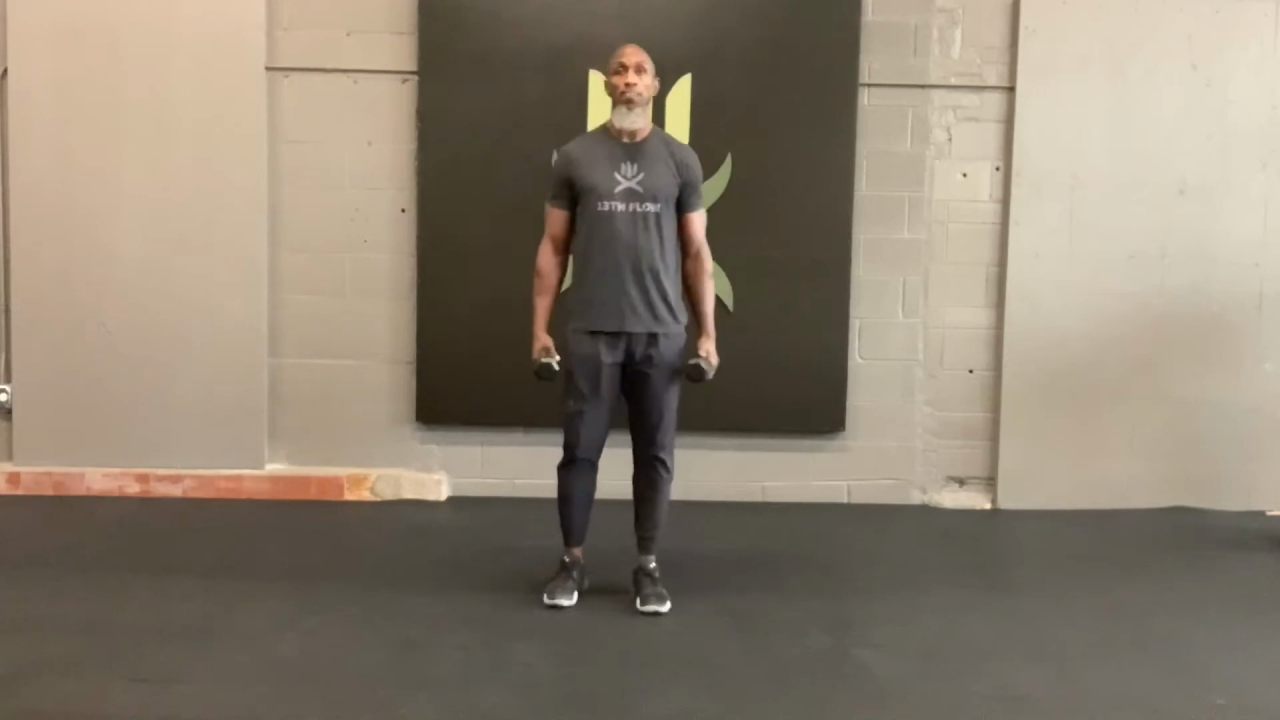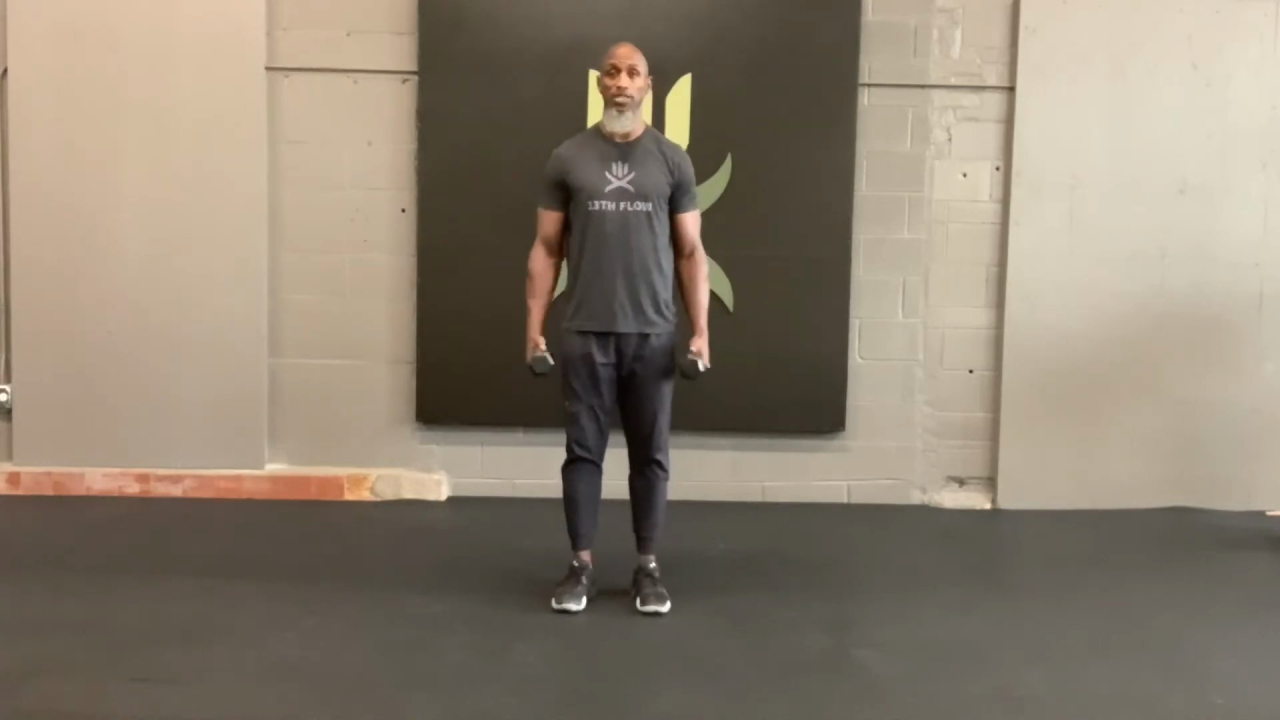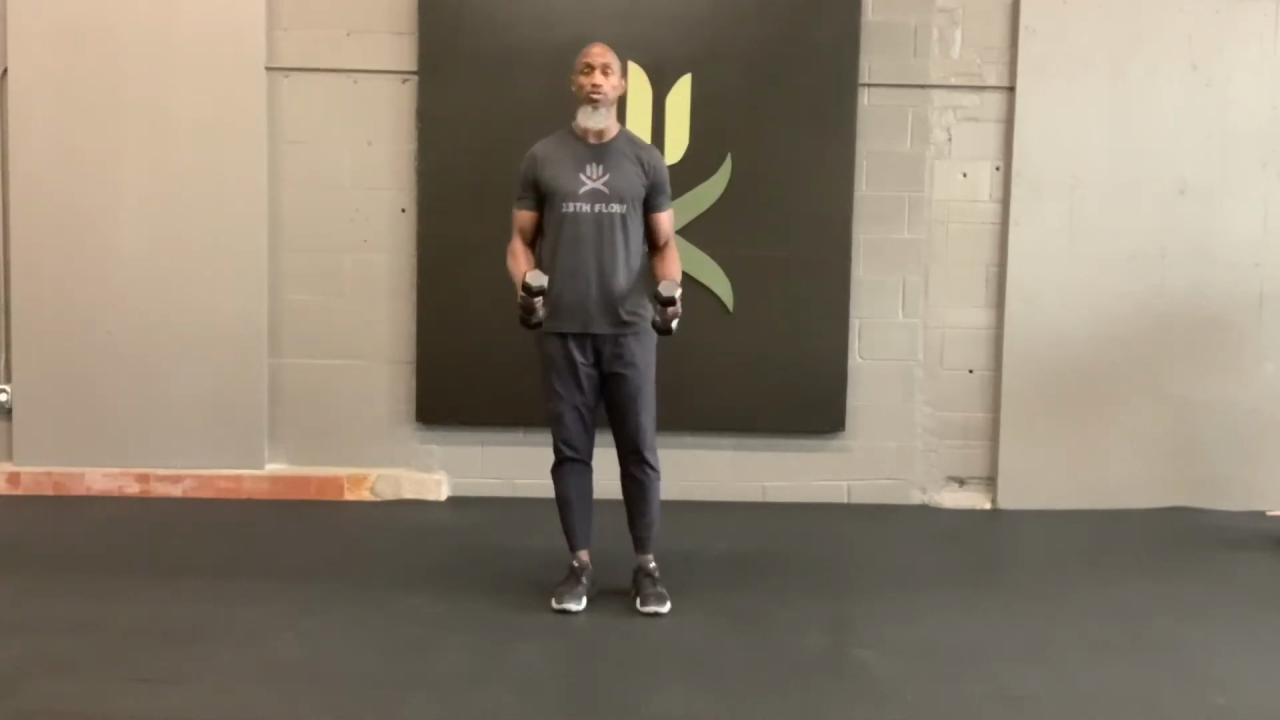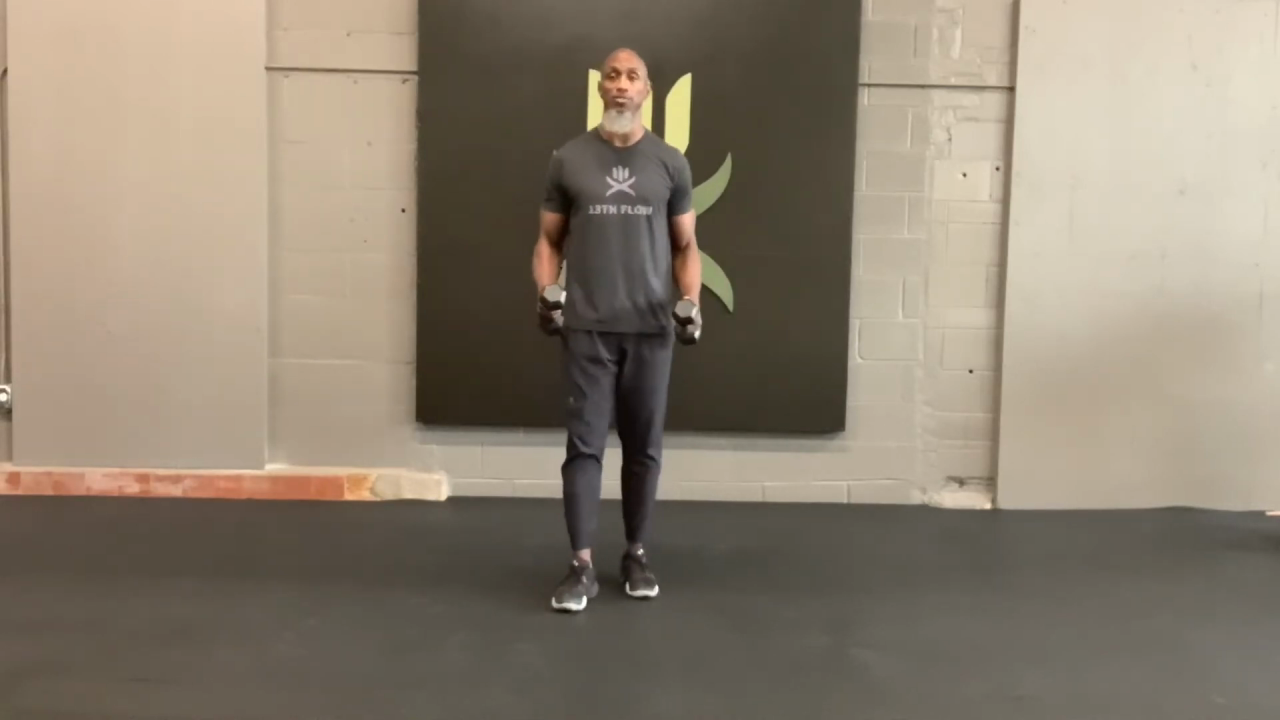
dt=1s
person 1, frame 1
left shoulder: (680, 160)
right shoulder: (575, 156)
left elbow: (696, 252)
right elbow: (553, 247)
left wrist: (707, 333)
right wrist: (540, 326)
left hip: (661, 333)
right hip: (592, 331)
left knee: (655, 453)
right knee: (580, 449)
left ankle: (646, 565)
right ankle: (573, 560)
person 1, frame 2
left shoulder: (672, 160)
right shoulder: (568, 157)
left elbow: (690, 251)
right elbow: (546, 247)
left wrist: (700, 329)
right wrist: (534, 325)
left hip: (653, 333)
right hip: (585, 332)
left knee: (650, 453)
right knee: (583, 450)
left ankle: (647, 566)
right ankle: (581, 564)
person 1, frame 3
left shoulder: (646, 160)
right shoulder: (542, 158)
left elbow: (664, 242)
right elbow: (522, 237)
left wrist: (670, 288)
right wrist: (524, 280)
left hip: (630, 329)
right hip: (563, 329)
left knee: (639, 450)
right knee: (571, 449)
left ankle: (646, 566)
right ankle: (580, 564)
person 1, frame 4
left shoulder: (671, 164)
right shoulder: (569, 160)
left elbow: (685, 246)
right elbow: (549, 240)
left wrist: (690, 300)
right wrist: (545, 291)
left hip: (650, 329)
right hip: (587, 328)
left knee: (644, 447)
right knee: (584, 445)
left ankle: (635, 553)
right ankle: (582, 565)
